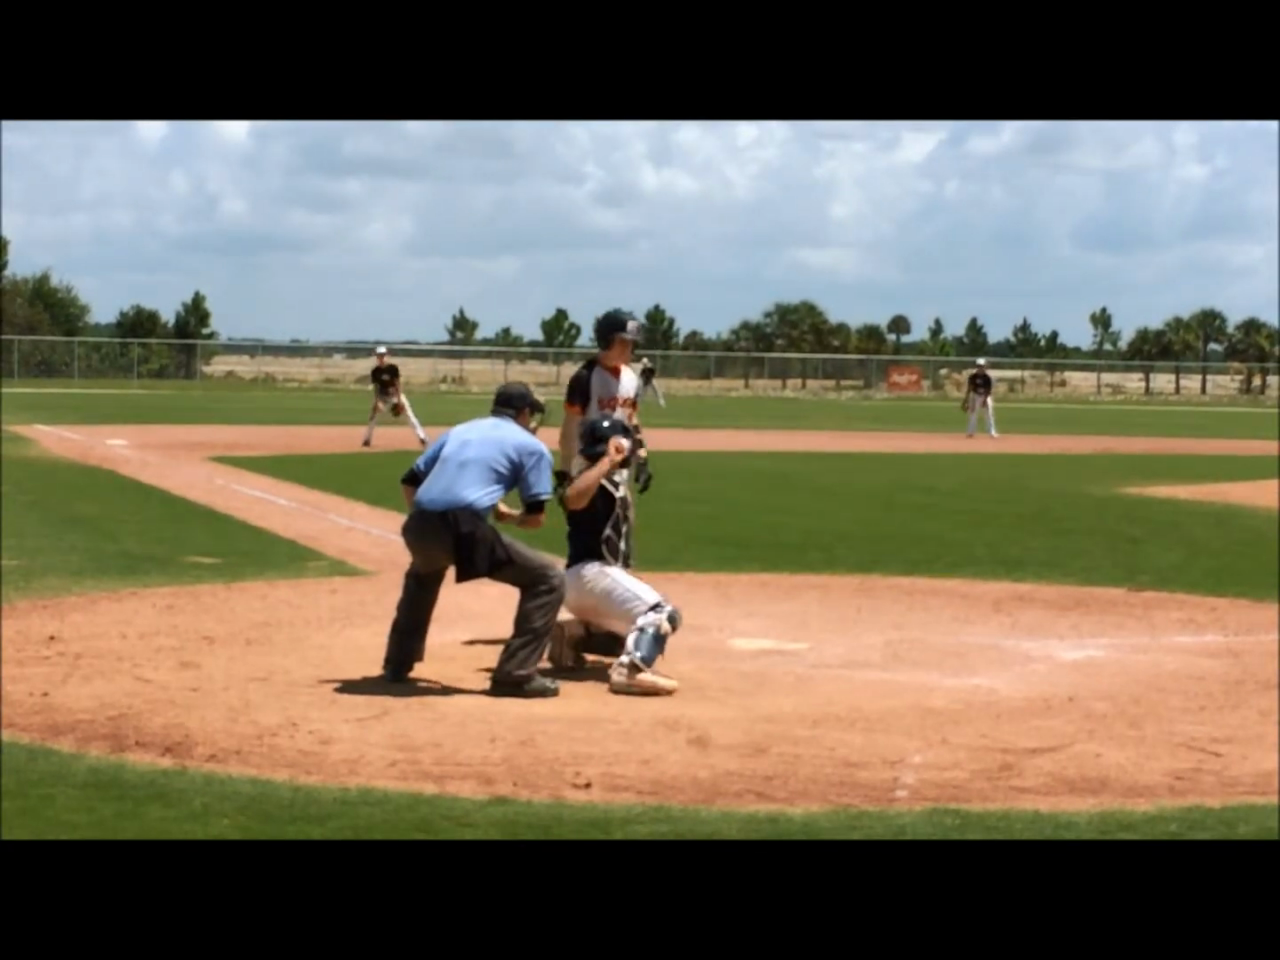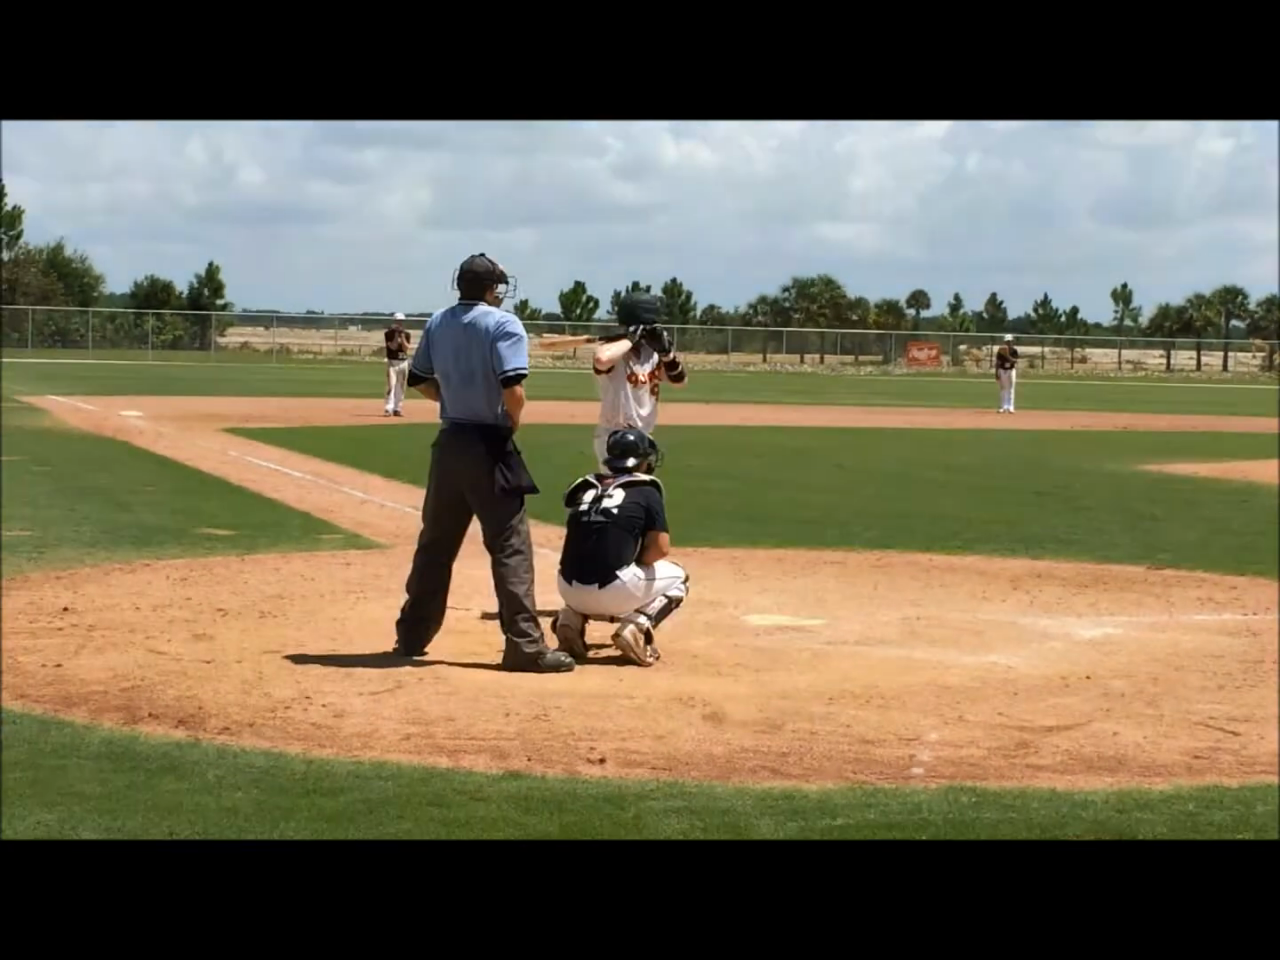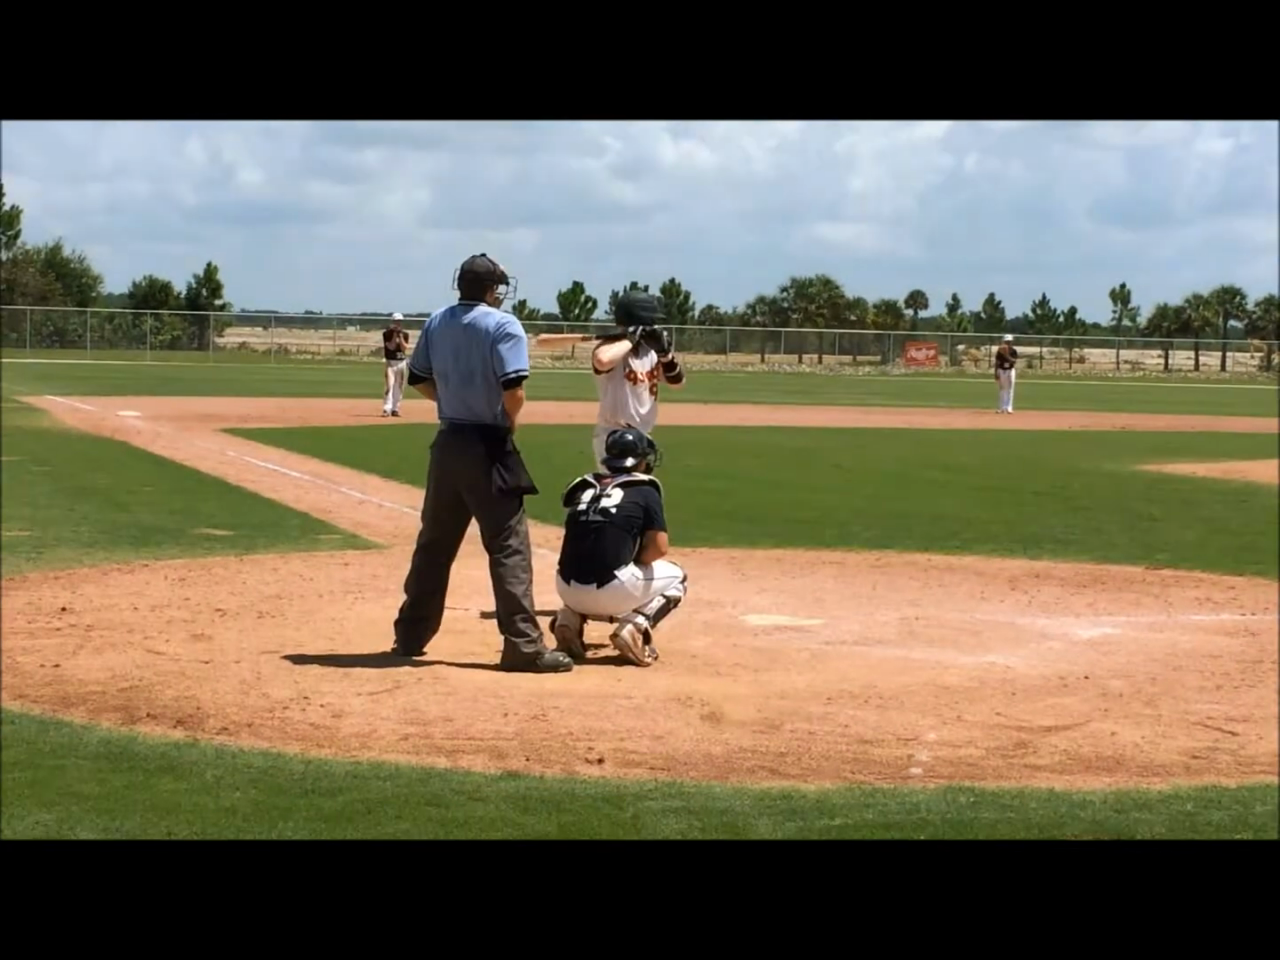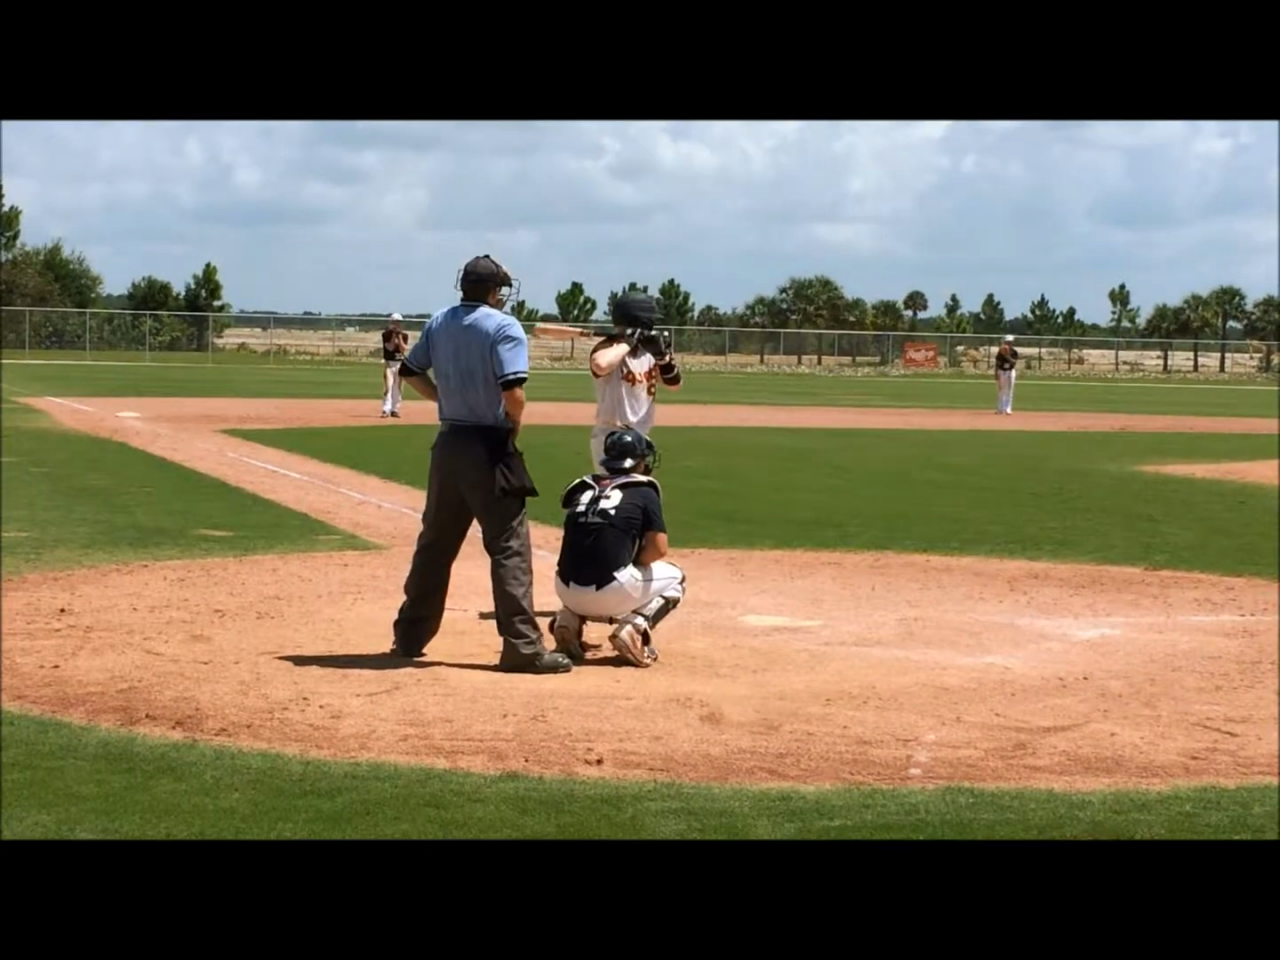
dt=0.2s
person 1, frame 1
left shoulder: (460, 429)
right shoulder: (532, 445)
left elbow: (410, 481)
right elbow: (535, 517)
right wrist: (512, 516)
left hip: (420, 527)
right hip: (464, 528)
left knee: (423, 573)
right knee: (547, 580)
left ankle: (397, 664)
right ankle: (516, 675)
person 1, frame 2
left shoulder: (438, 323)
right shoulder: (504, 323)
left elbow: (418, 380)
right elbow: (514, 391)
right wrist: (512, 423)
left hip: (447, 445)
right hip: (486, 447)
left knee: (436, 544)
right knee: (511, 546)
left ankle: (412, 635)
right ankle: (525, 645)
person 1, frame 3
left shoulder: (436, 322)
right shoulder: (503, 324)
left elbow: (418, 380)
right elbow: (513, 393)
right wrist: (509, 421)
left hip: (447, 443)
right hip: (486, 446)
left knee: (434, 544)
right knee: (509, 546)
left ankle: (409, 636)
right ankle: (524, 647)
person 1, frame 4
left shoulder: (438, 322)
right shoulder: (504, 326)
left elbow: (410, 373)
right elbow: (513, 394)
right wrist: (514, 422)
left hip: (448, 445)
right hip: (488, 447)
left knee: (434, 544)
right knee: (509, 547)
left ankle: (409, 636)
right ankle: (523, 648)
person 2, frame 1
left shoulder: (611, 481)
right shoulder: (596, 482)
right elbow: (572, 500)
right wrist: (608, 461)
left hip: (582, 579)
right hip: (592, 574)
right knee: (662, 614)
left ankle: (574, 634)
right ankle: (631, 668)
person 2, frame 2
left shoulder: (586, 486)
right shoulder: (645, 489)
right elbow: (660, 548)
right wrist: (636, 564)
left hip: (571, 586)
right hip: (614, 584)
right knee: (677, 578)
left ankle: (572, 620)
right ankle: (637, 629)
person 2, frame 3
left shoulder: (584, 487)
right shoulder: (645, 490)
right elbow: (659, 548)
left hip: (568, 589)
right hip: (611, 589)
right knee: (676, 577)
left ankle: (570, 619)
right ankle: (635, 627)
person 2, frame 4
left shoulder: (583, 488)
right shoulder: (644, 491)
right elbow: (658, 549)
left hip: (567, 591)
right hip: (611, 591)
right knee: (675, 578)
left ankle: (569, 620)
right ankle: (635, 627)
